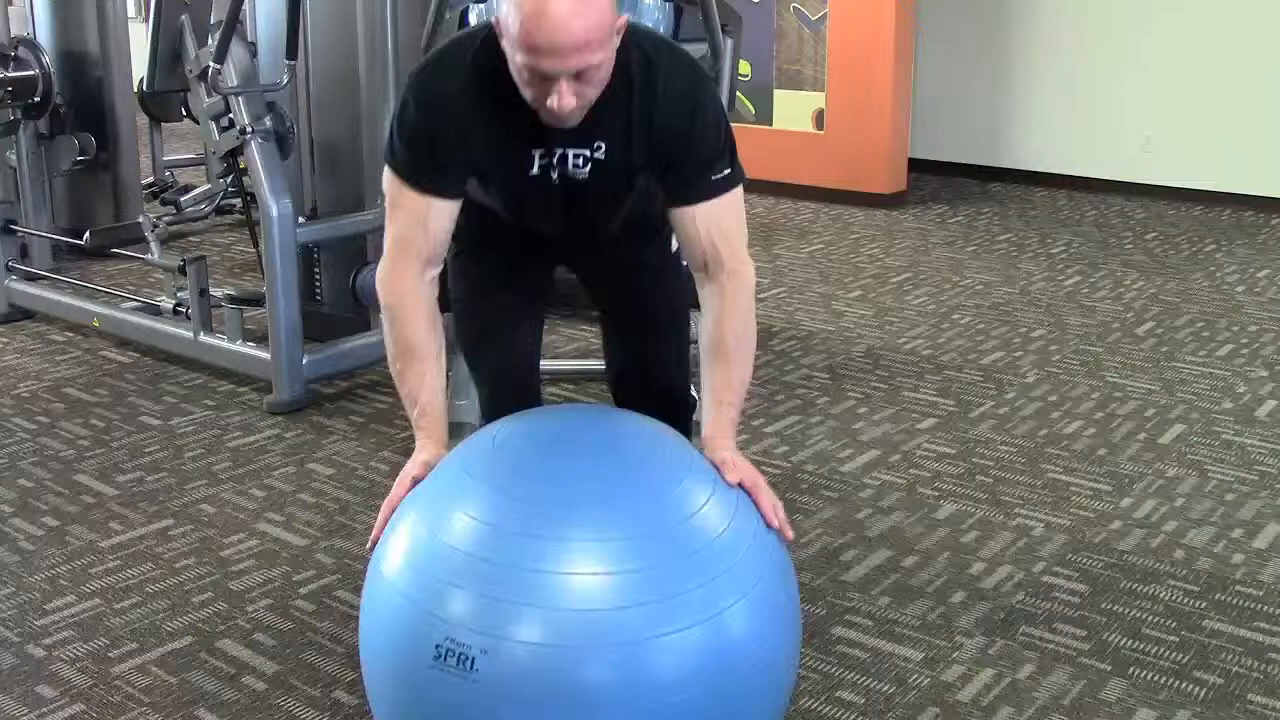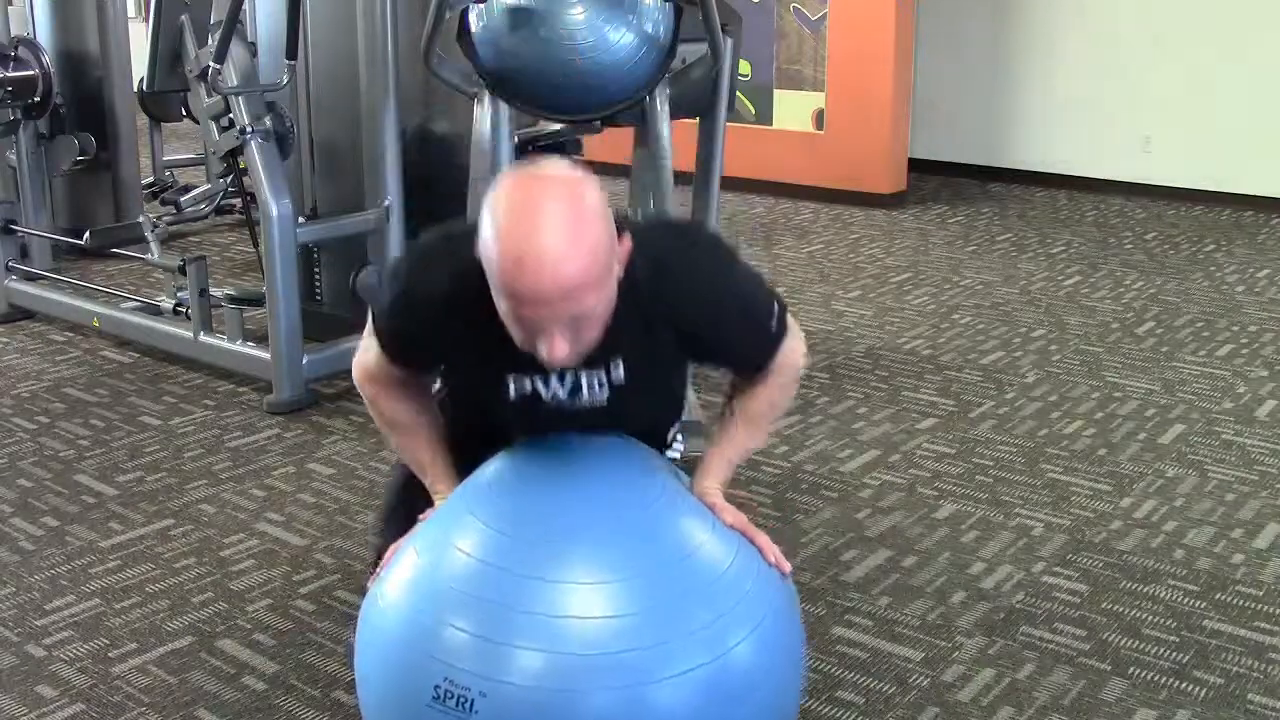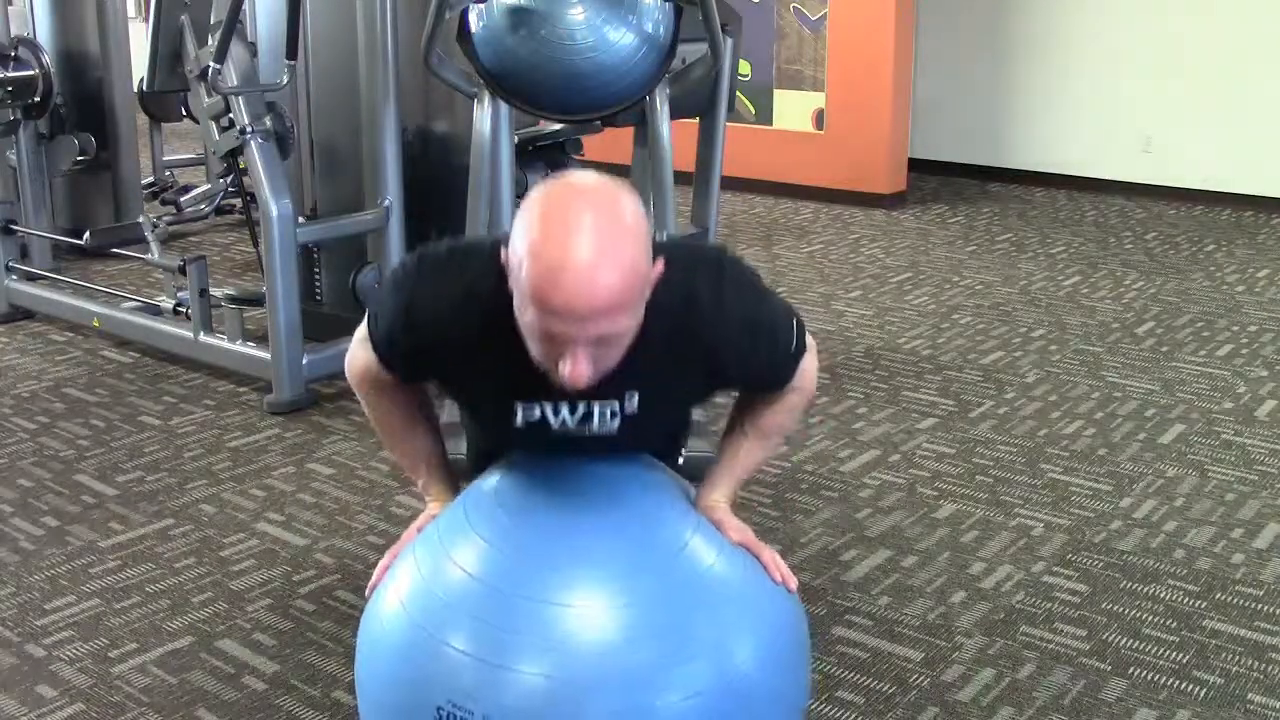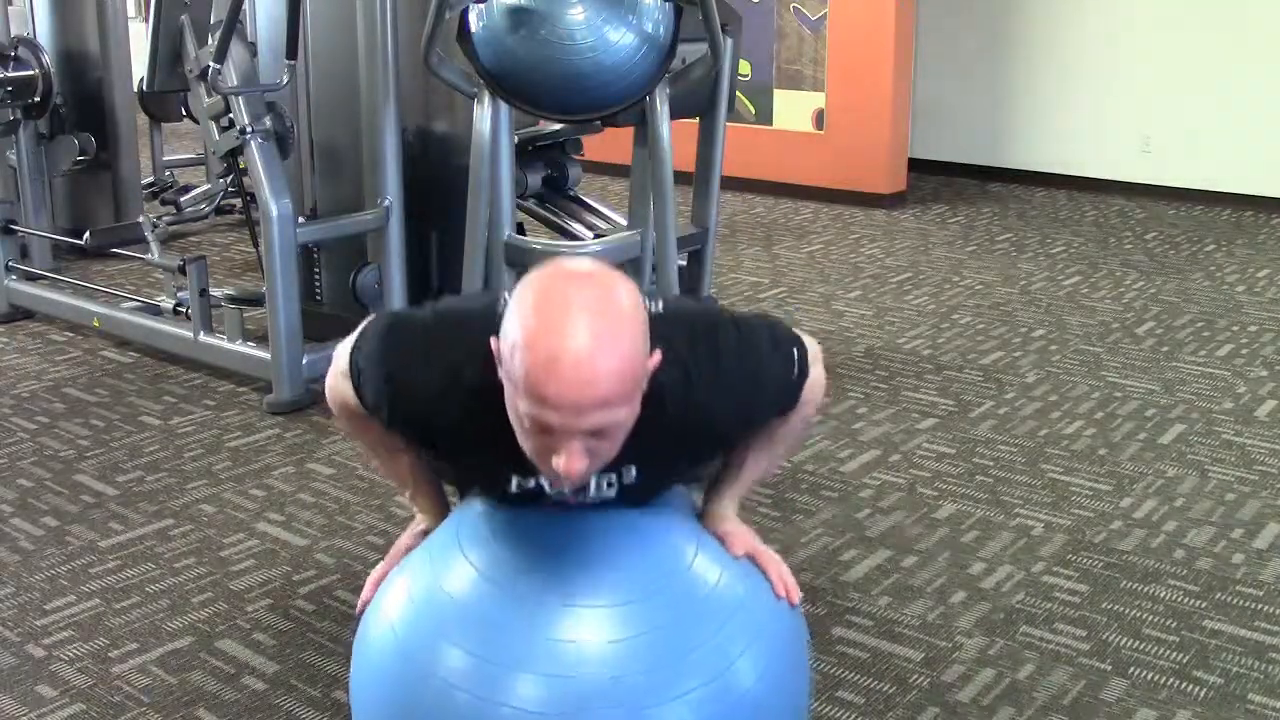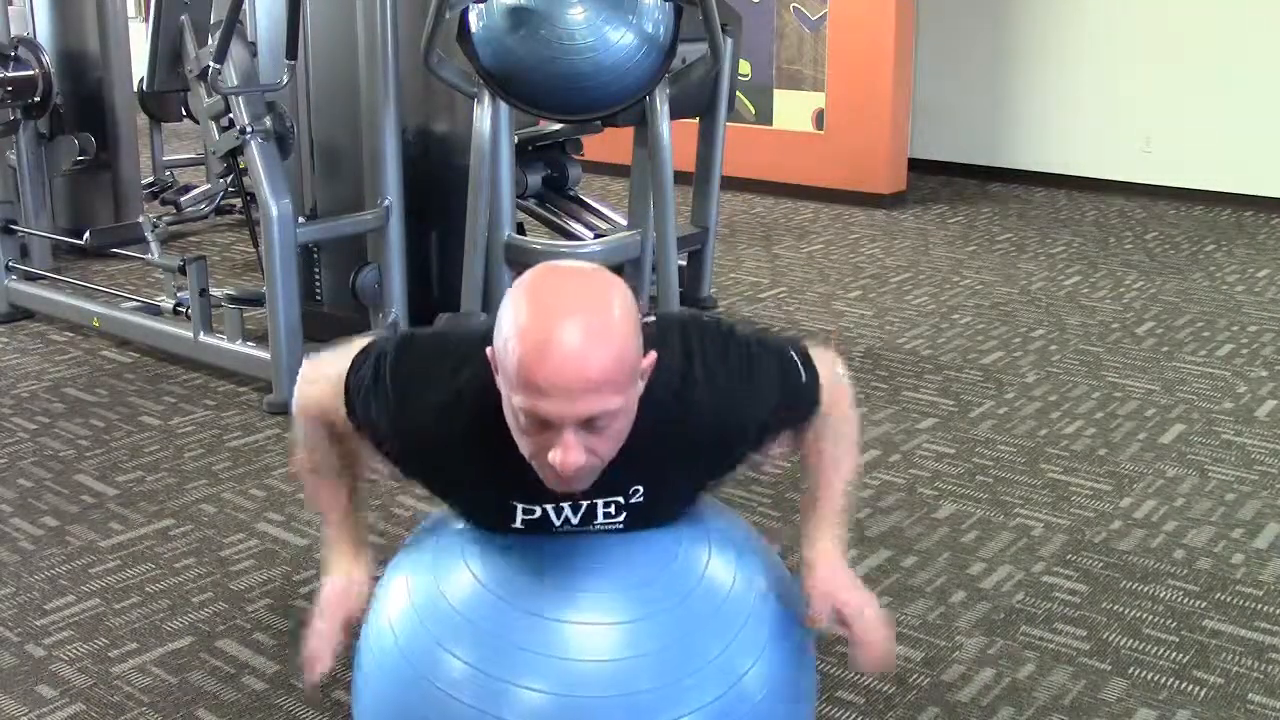
dt=1s
person 1, frame 1
left shoulder: (672, 82)
right shoulder: (447, 85)
left elbow: (723, 267)
right elbow: (409, 263)
left wrist: (721, 439)
right wrist: (431, 441)
left hip: (626, 222)
right hip: (498, 228)
left knee: (659, 394)
right knee: (510, 406)
person 1, frame 2
left shoulder: (689, 275)
right shoulder: (434, 281)
left elbow: (781, 362)
right elbow: (379, 374)
left wrist: (708, 483)
right wrist: (445, 493)
person 1, frame 3
left shoulder: (716, 300)
right shoulder: (438, 297)
left elbow: (794, 377)
right elbow: (369, 368)
left wrist: (713, 496)
right wrist: (439, 495)
person 1, frame 4
left shoulder: (713, 368)
right shoulder: (429, 366)
left elbow: (806, 378)
right elbow: (345, 384)
left wrist: (723, 506)
right wrist: (429, 507)
person 1, frame 5
left shoulder: (708, 379)
right shoulder: (434, 387)
left elbow: (828, 376)
right elbow: (317, 387)
left wrist: (824, 549)
right wrist: (347, 553)
